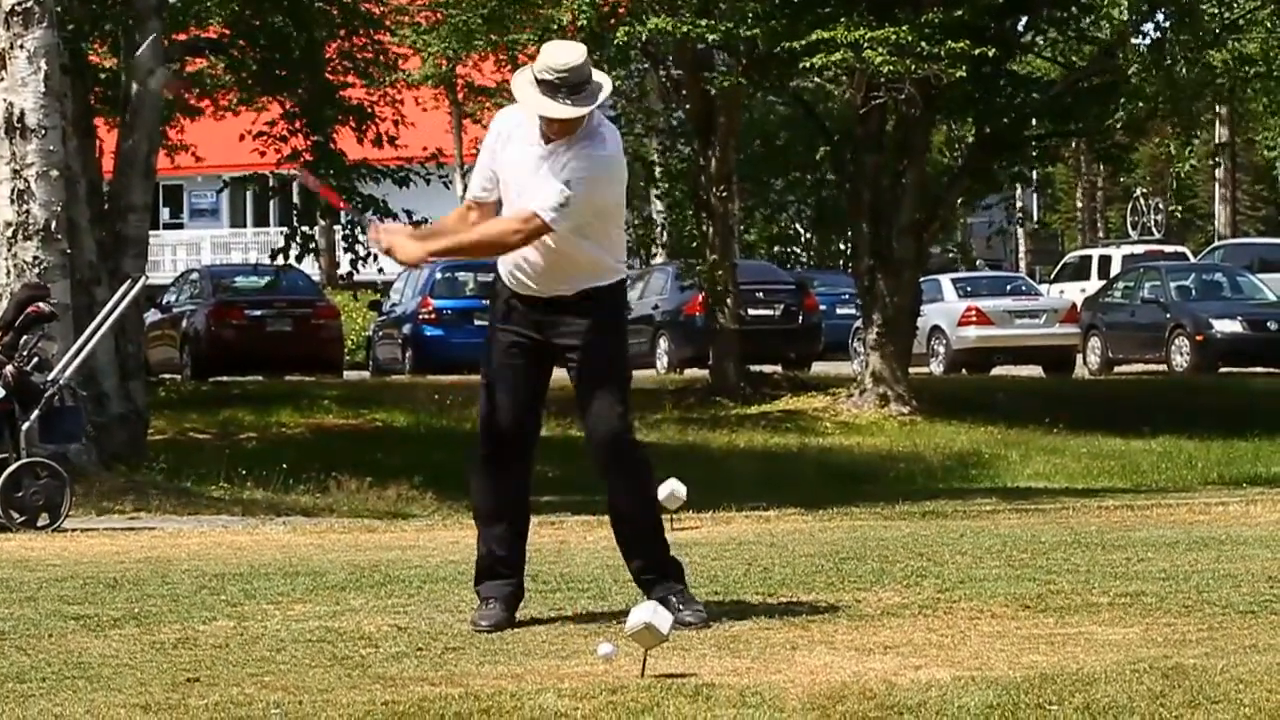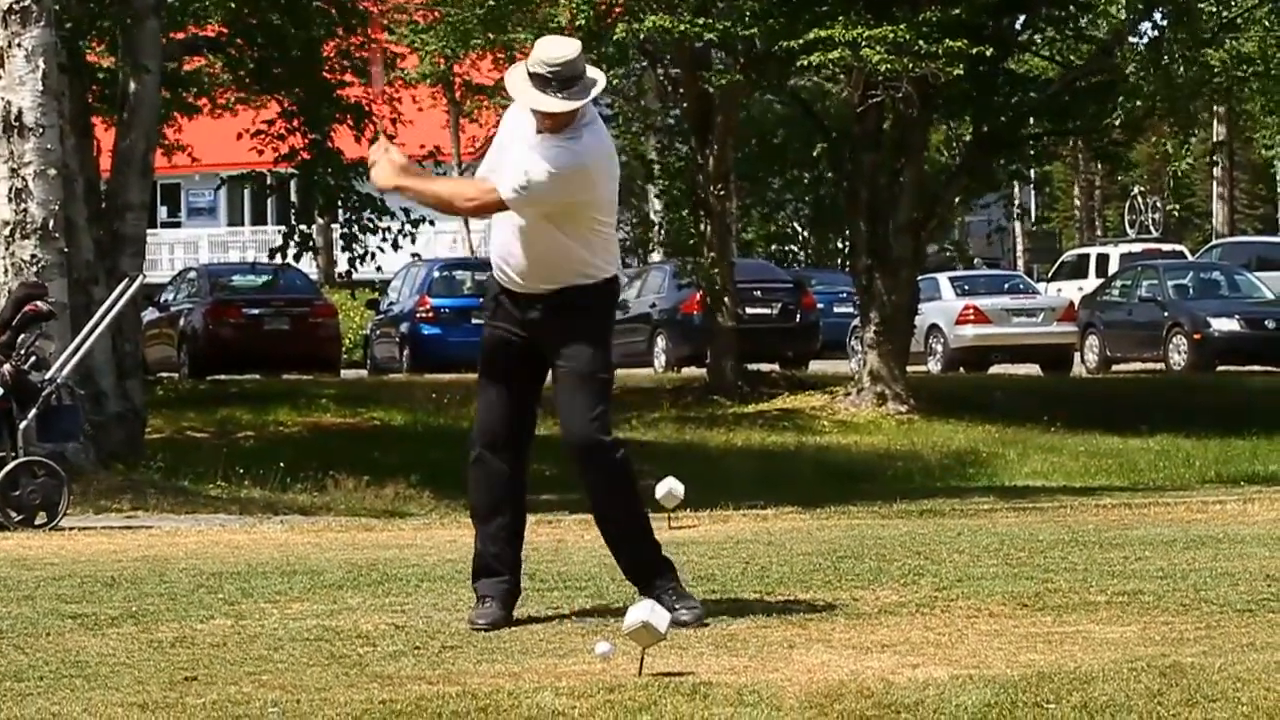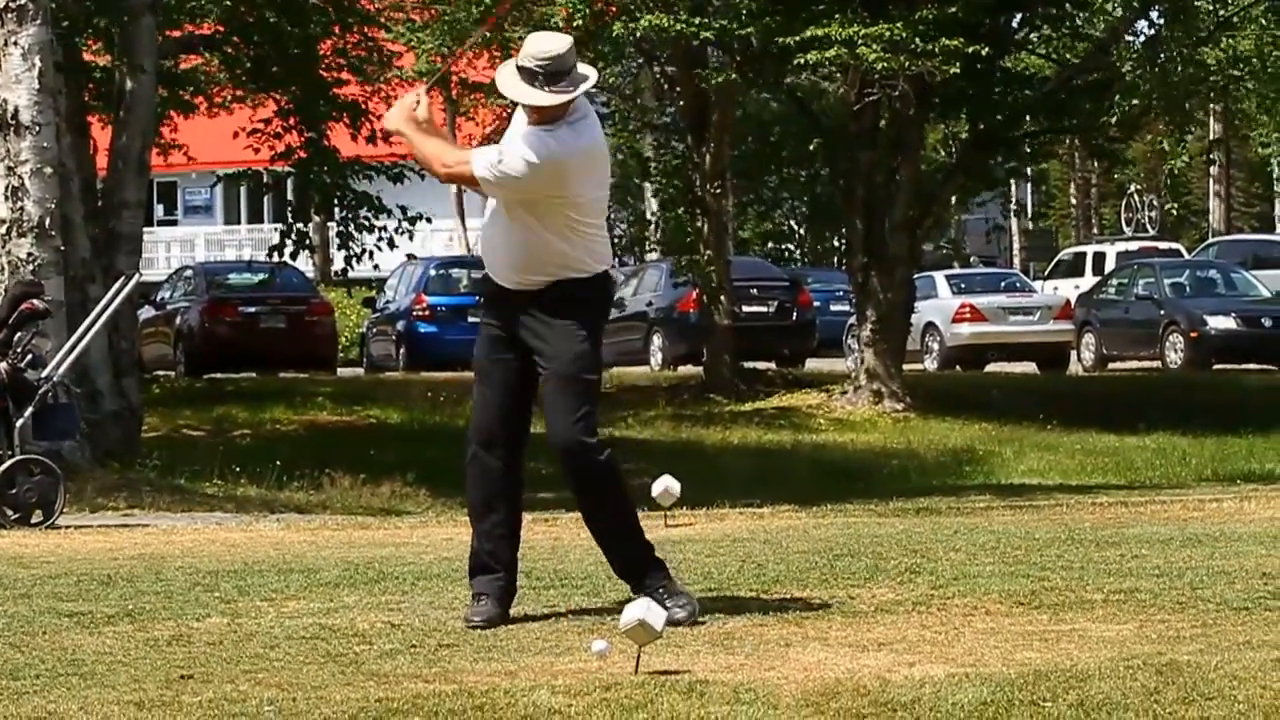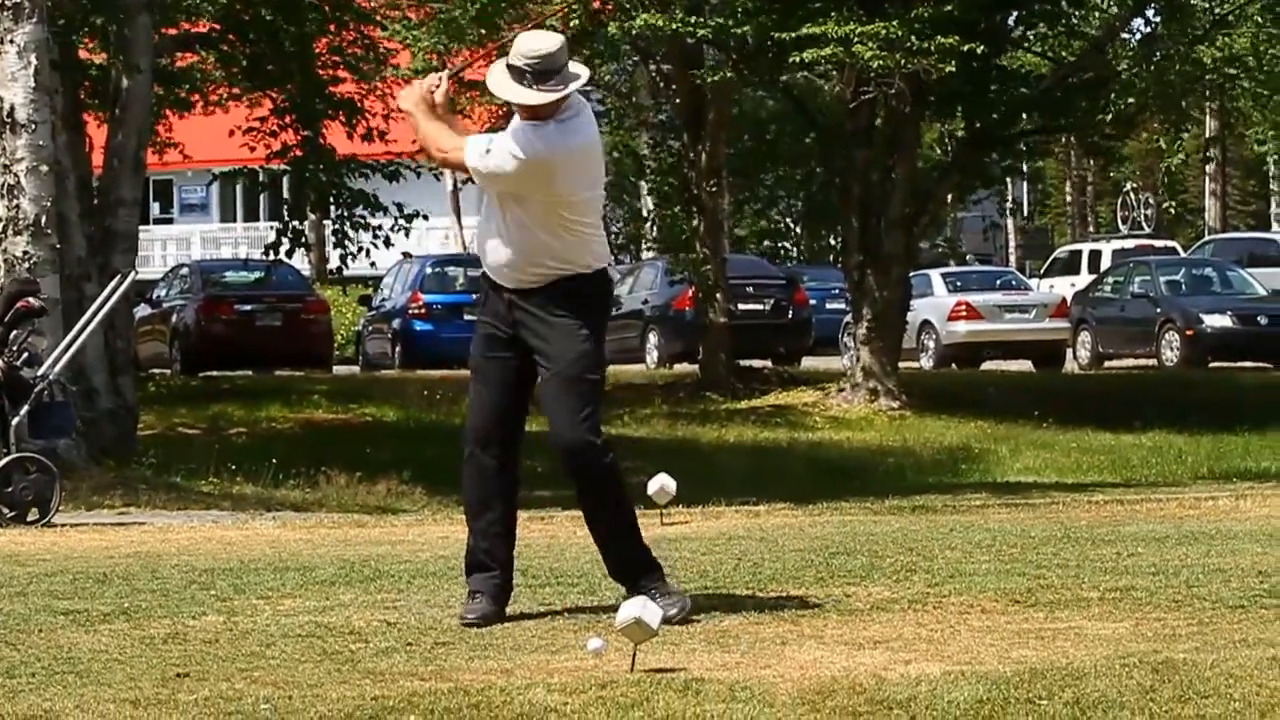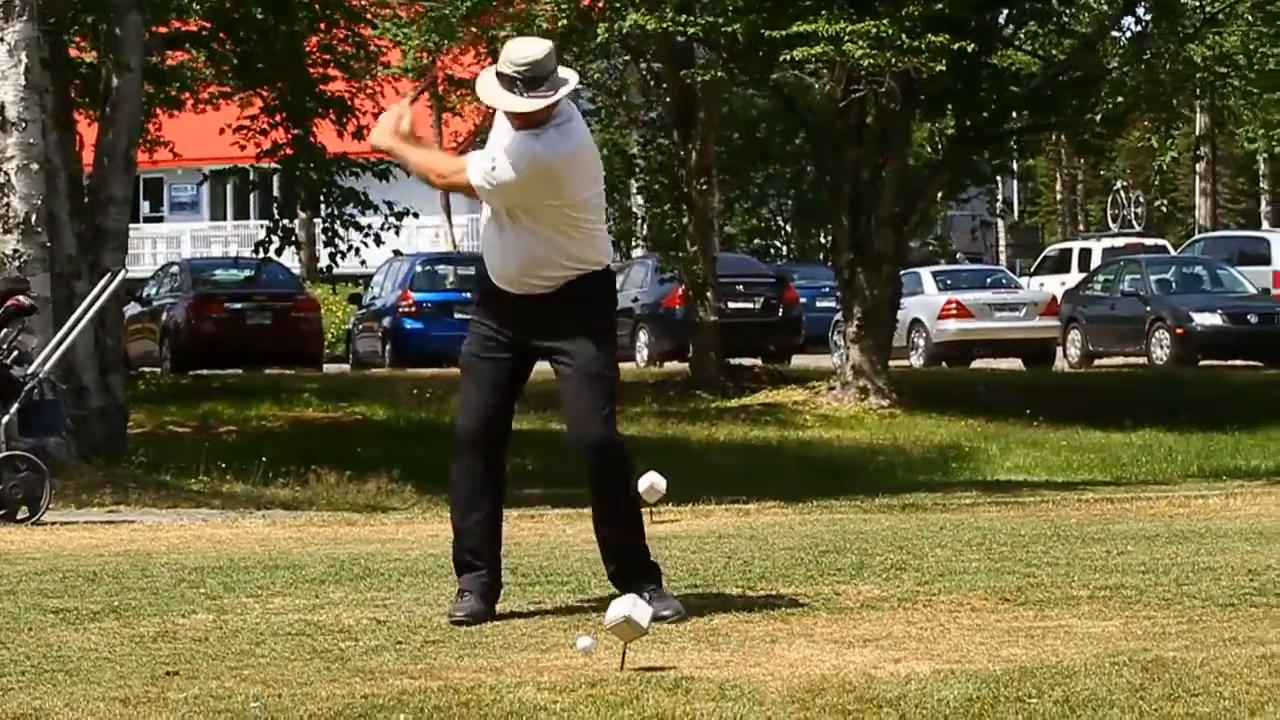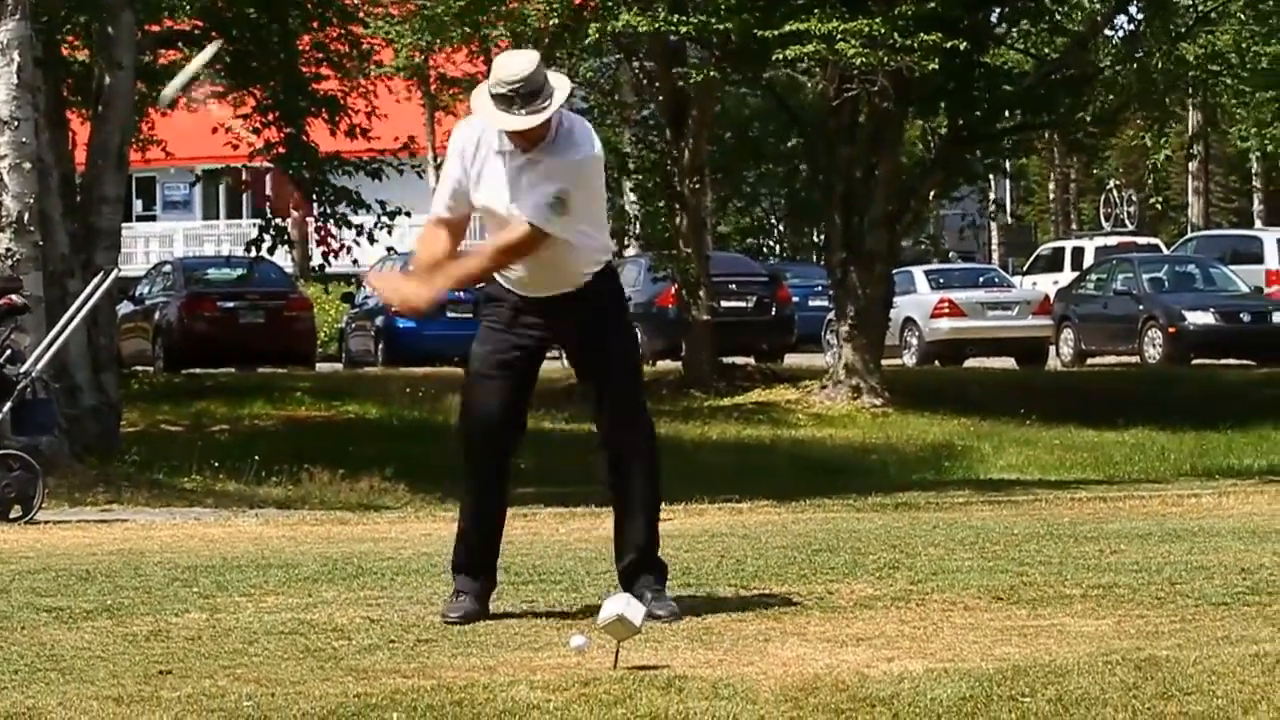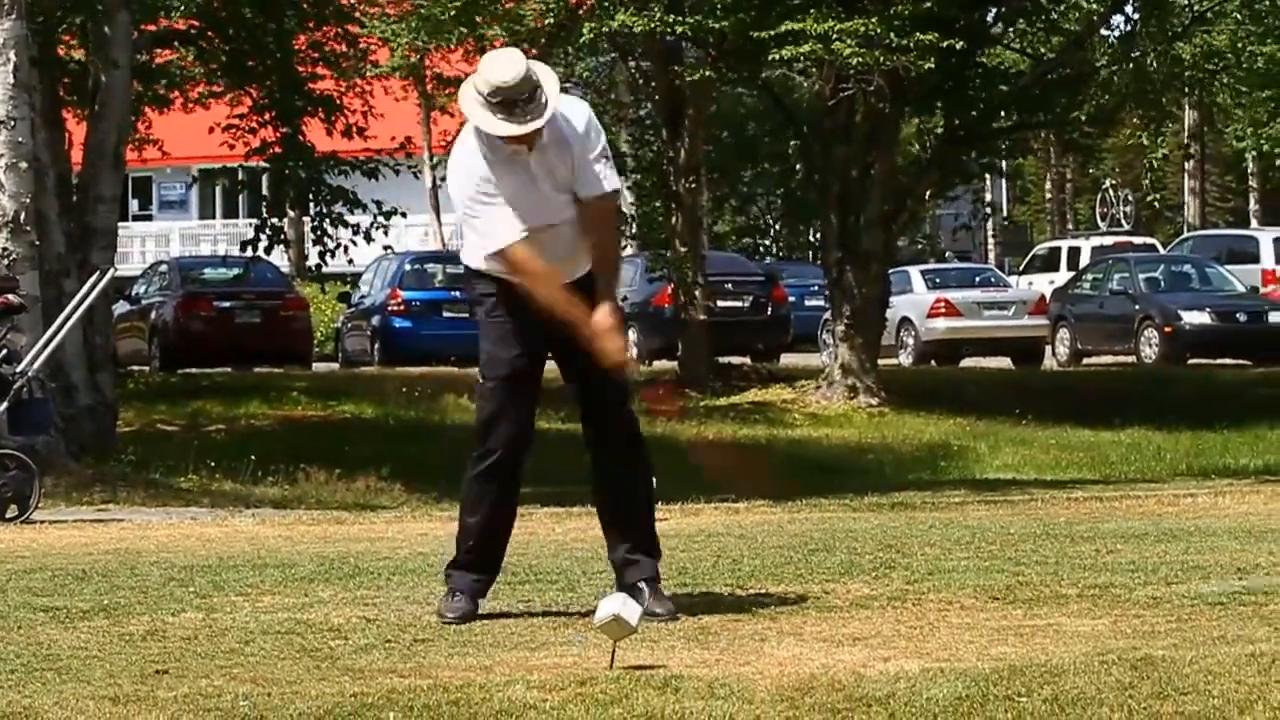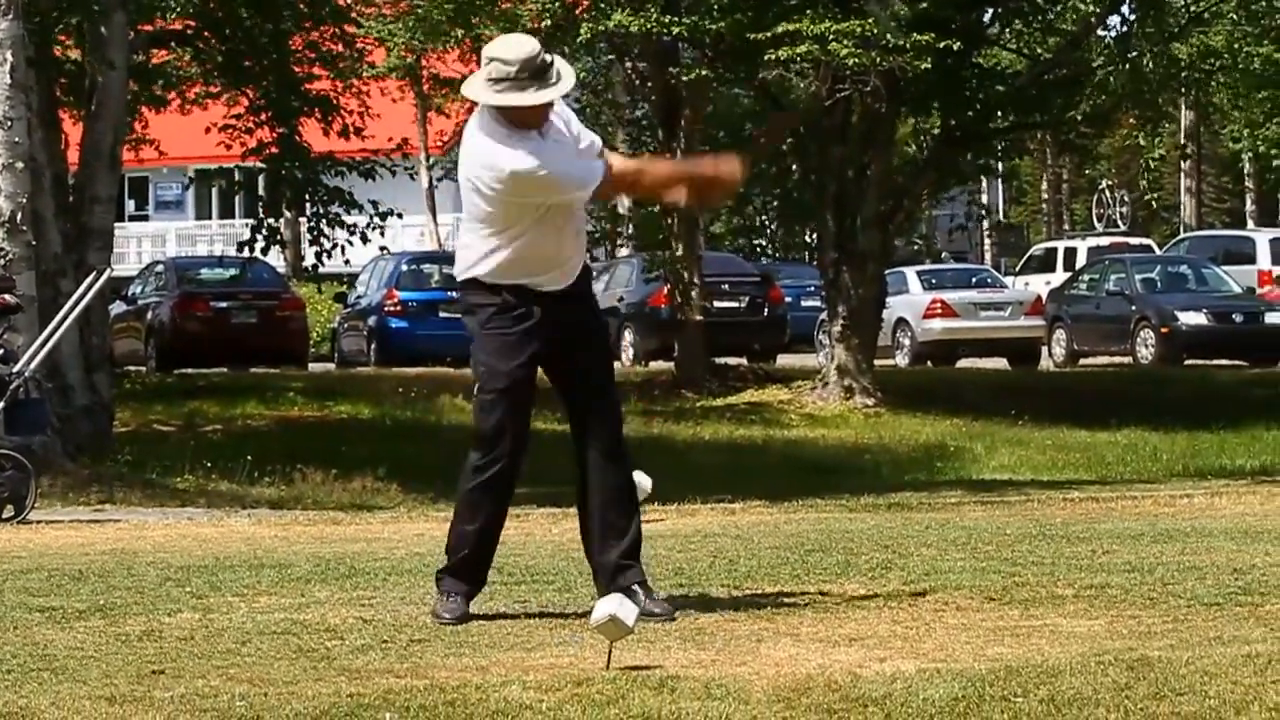
dt=0.1s
person 1, frame 1
left shoulder: (599, 151)
right shoulder: (508, 123)
left elbow: (520, 228)
right elbow: (478, 206)
left wrist: (425, 247)
right wrist: (417, 238)
left hip: (589, 305)
right hip: (516, 304)
left knee: (612, 442)
right knee: (498, 445)
left ankle: (663, 583)
right ankle: (498, 589)
person 1, frame 2
left shoulder: (578, 153)
right shoulder: (522, 120)
left elbow: (481, 200)
right elbow: (483, 183)
left wrist: (401, 182)
right wrist: (411, 168)
left hip: (575, 305)
right hip: (512, 300)
left knee: (589, 441)
right knee: (493, 445)
left ankle: (657, 580)
right ankle: (495, 587)
person 1, frame 3
left shoulder: (565, 144)
right shoulder: (531, 113)
left elbow: (458, 168)
right elbow: (476, 172)
left wrist: (407, 130)
right wrist: (424, 127)
left hip: (567, 301)
right hip: (506, 296)
left knee: (574, 440)
right knee: (489, 442)
left ankle: (648, 577)
right ankle: (492, 585)
person 1, frame 4
left shoulder: (560, 139)
right shoulder: (535, 115)
left elbow: (455, 153)
right elbow: (473, 152)
left wrist: (417, 111)
right wrist: (433, 108)
left hip: (569, 299)
right hip: (504, 294)
left knee: (576, 440)
right knee: (485, 438)
left ankle: (643, 578)
right ankle: (488, 583)
person 1, frame 5
left shoulder: (554, 148)
right shoulder: (515, 118)
left elbow: (454, 177)
right elbow: (465, 170)
left wrist: (394, 142)
right wrist: (411, 137)
left hip: (573, 301)
right hip: (503, 299)
left knee: (596, 439)
right knee: (475, 439)
left ankle: (639, 579)
right ankle: (476, 582)
person 1, frame 6
left shoulder: (577, 145)
right shoulder: (477, 144)
left elbow: (520, 240)
right elbow: (444, 223)
left wrist: (431, 286)
right wrist: (422, 276)
left hip: (589, 292)
right hip: (510, 300)
left knee: (629, 437)
right knee: (487, 437)
left ankle: (643, 579)
right ankle: (470, 582)
person 1, frame 7
left shoulder: (575, 119)
right shoulder: (470, 162)
left elbow: (601, 216)
right elbow: (522, 260)
left wrist: (605, 306)
right wrist: (585, 326)
left hip: (583, 286)
right hip: (509, 297)
left knee: (615, 434)
right knee: (500, 438)
left ankle: (637, 576)
right ankle: (467, 580)
person 1, frame 8
left shoulder: (549, 114)
right shoulder: (501, 160)
left elbow: (603, 166)
right elbow: (616, 180)
left wrist: (678, 181)
right wrist: (702, 174)
left hip: (567, 288)
right hip: (501, 302)
left knee: (602, 432)
right knee: (500, 442)
left ankle: (620, 575)
right ankle: (458, 580)
